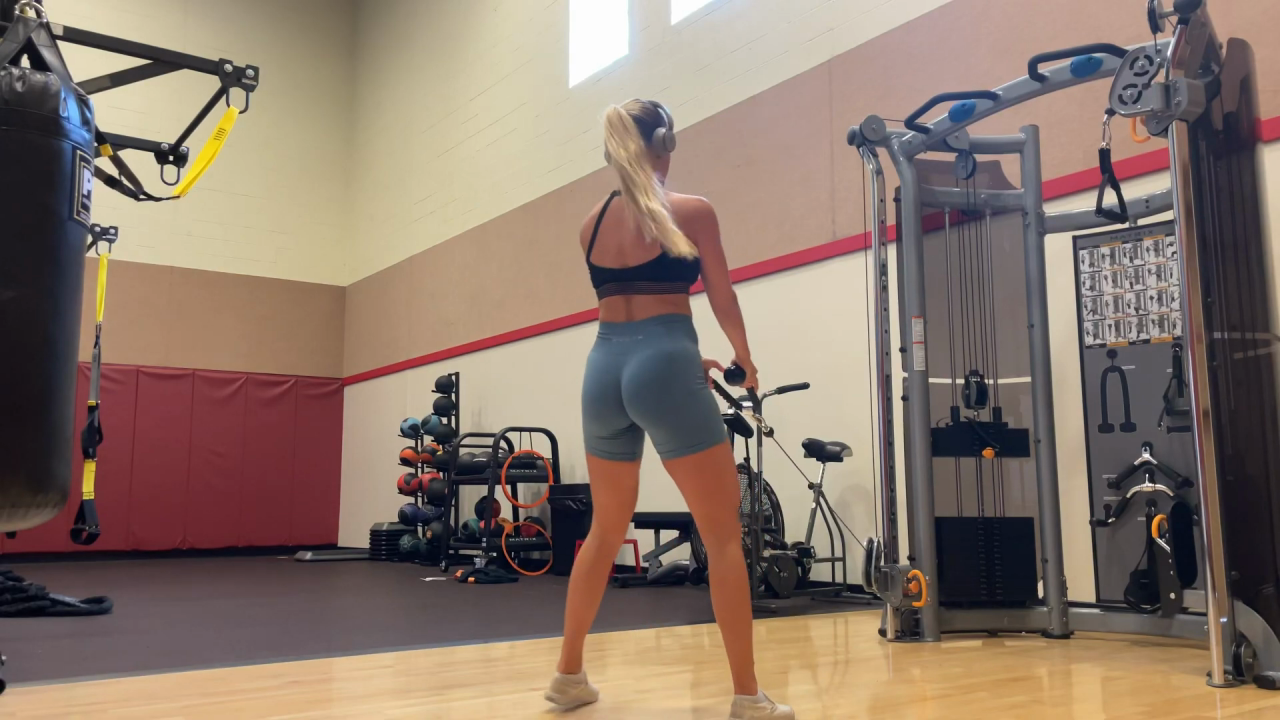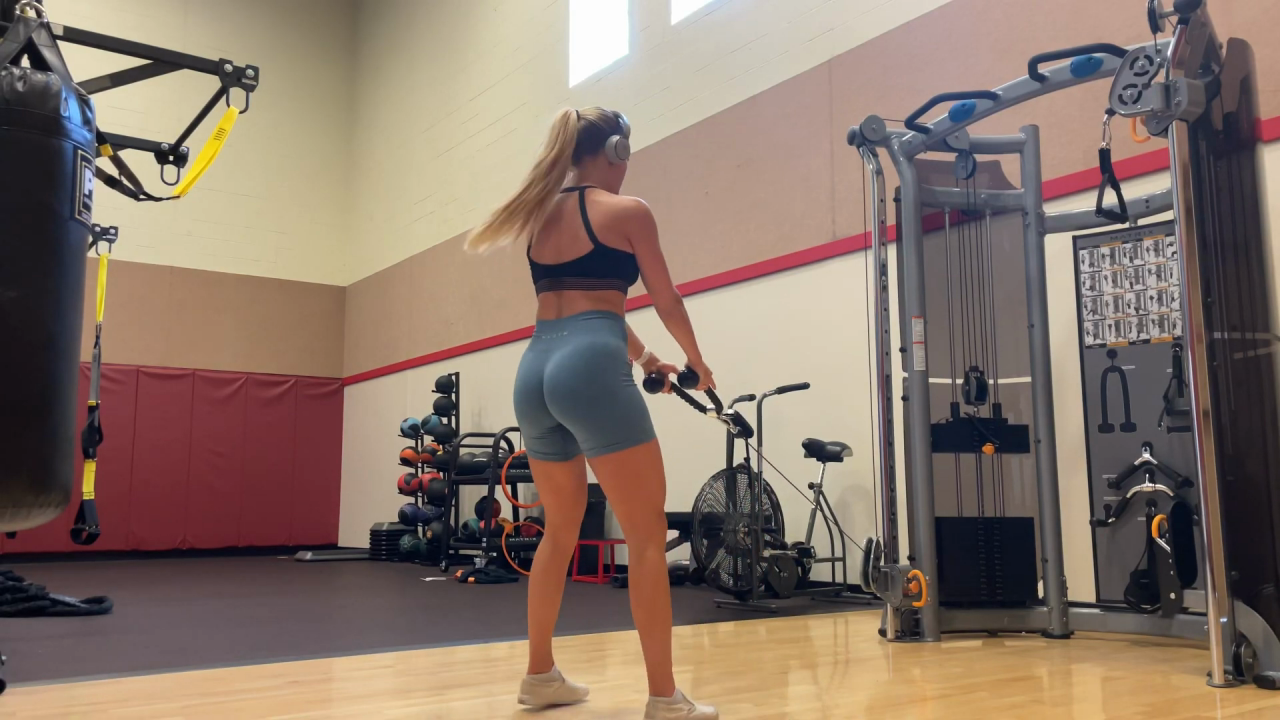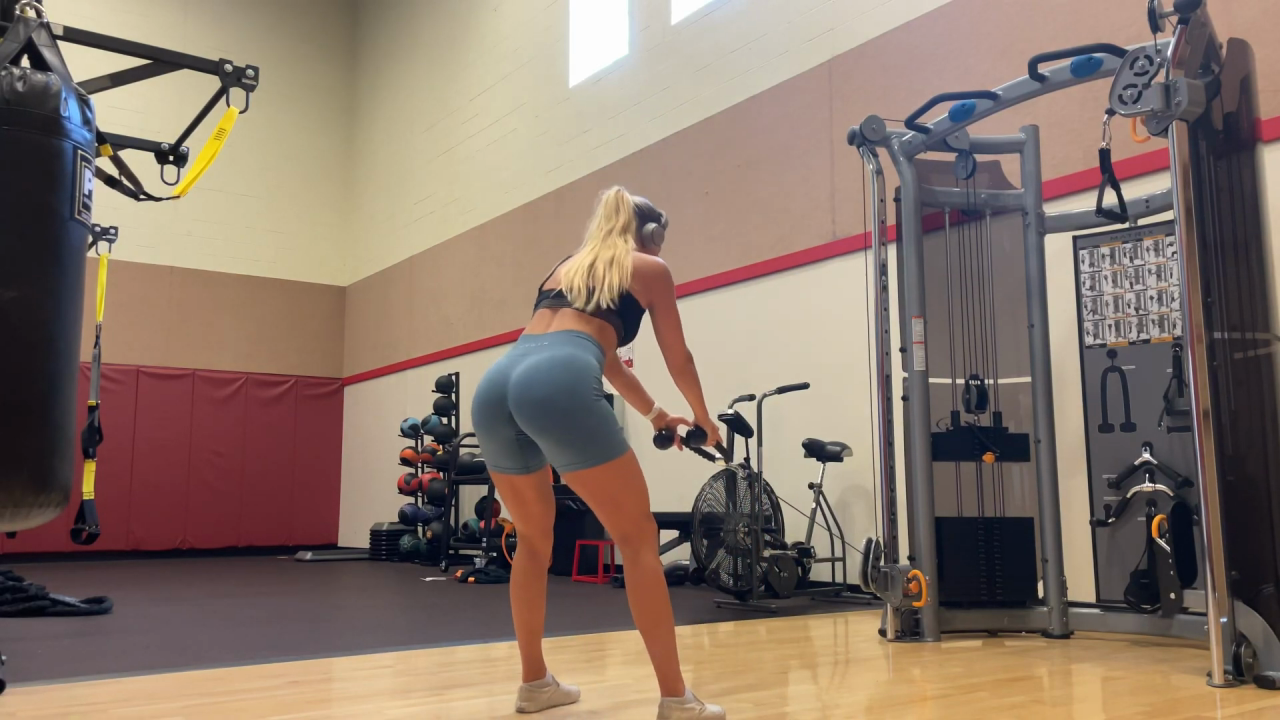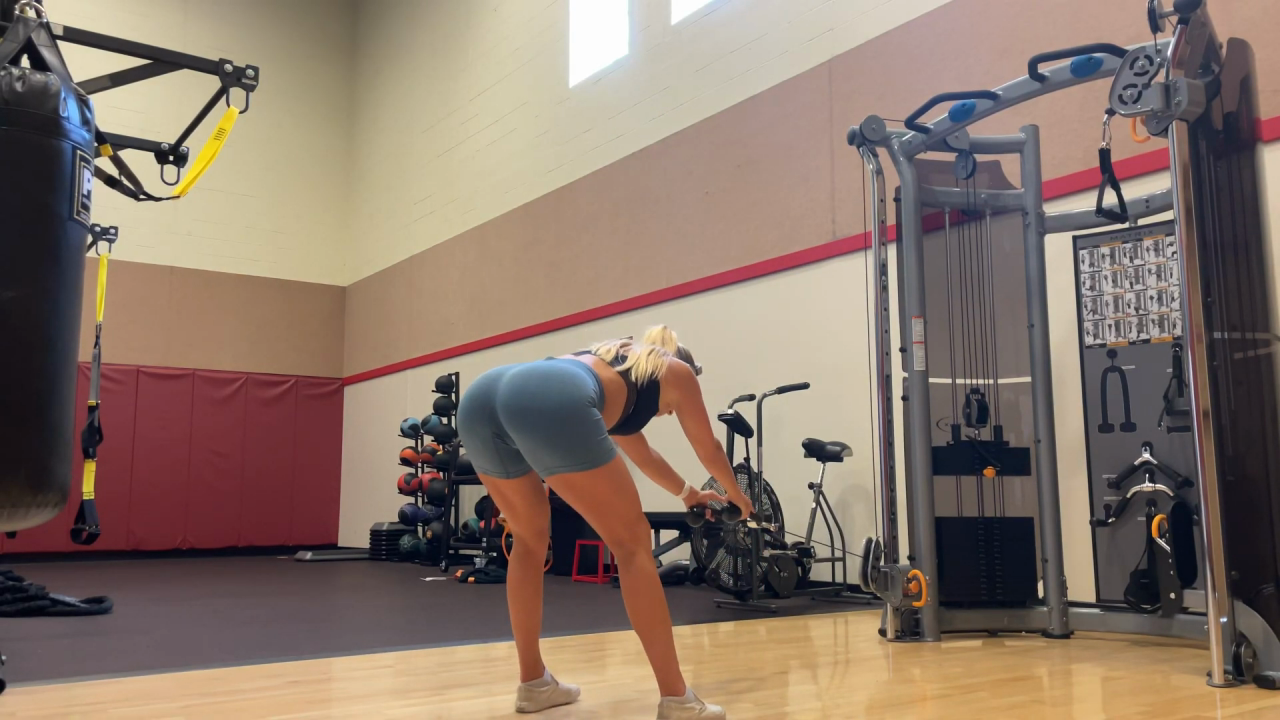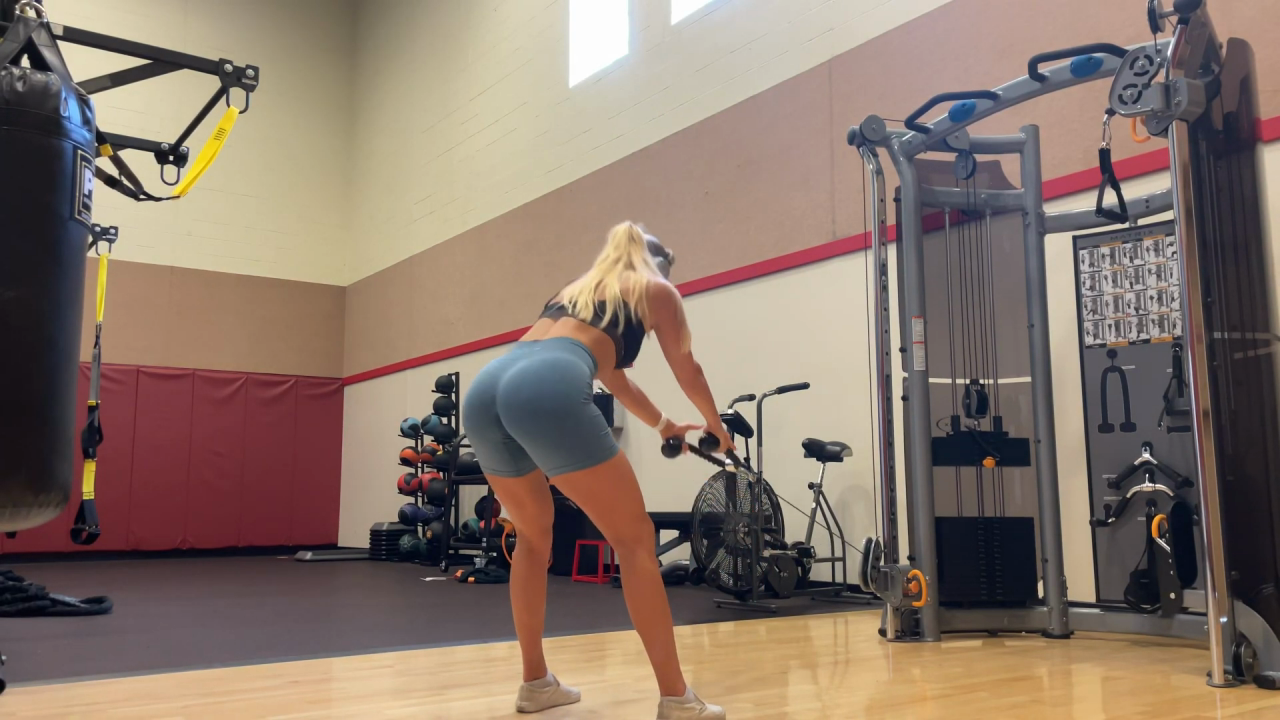
dt=0.7s
person 1, frame 1
left shoulder: (592, 223)
right shoulder: (693, 212)
right elbow: (724, 302)
right wrist: (743, 362)
left hip: (605, 369)
right hip: (665, 371)
left knee: (605, 532)
right knee: (724, 535)
person 1, frame 2
left shoulder: (539, 214)
right shoulder: (628, 212)
right elbow: (666, 300)
left wrist: (644, 357)
right wrist: (697, 361)
left hip: (536, 369)
right hip: (592, 373)
left knee: (561, 529)
right knee: (648, 534)
person 1, frame 3
left shoulder: (568, 267)
right shoulder: (649, 268)
right elbow: (677, 357)
left wrist: (654, 413)
right wrist: (703, 418)
left hip: (495, 386)
right hip: (558, 389)
left knee: (534, 541)
right knee: (637, 539)
person 1, frame 4
left shoulder: (609, 359)
right shoulder: (676, 371)
left elbow: (640, 453)
right elbow: (709, 450)
left wrist: (688, 493)
right wrist: (736, 494)
left hip: (480, 398)
right hip: (550, 405)
left knee: (530, 538)
right knee: (630, 544)
left ankle: (534, 682)
person 1, frame 5
left shoulder: (579, 288)
right shoulder: (655, 289)
left elbow: (614, 378)
right elbow: (688, 371)
left wrist: (665, 426)
right wrist: (715, 425)
left hip: (486, 391)
right hip: (549, 394)
left knee: (534, 541)
right knee: (634, 542)
